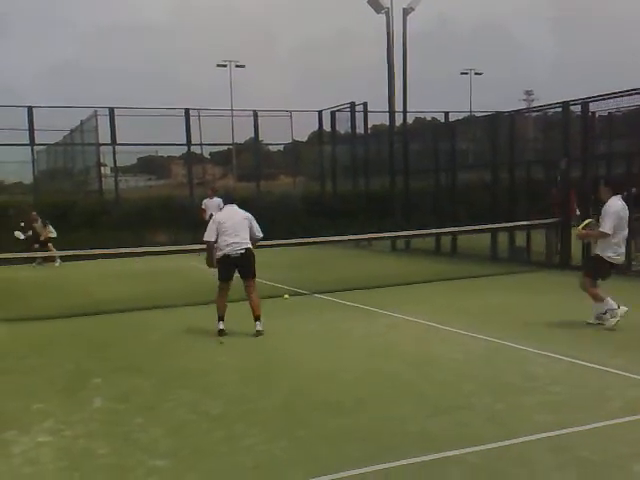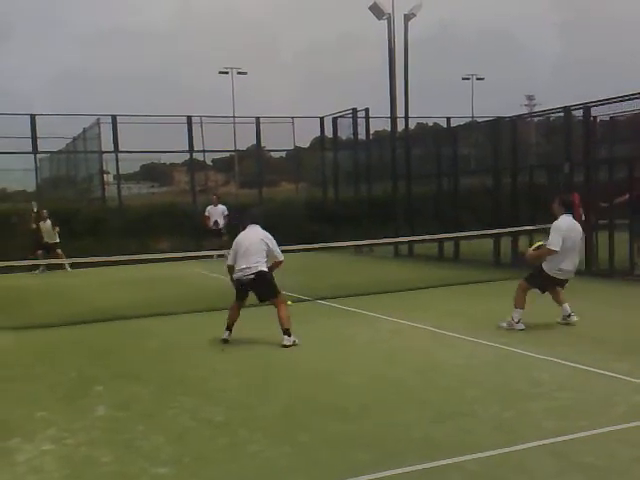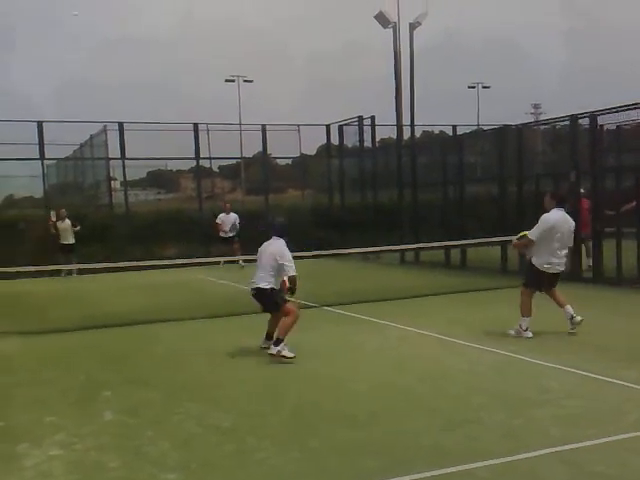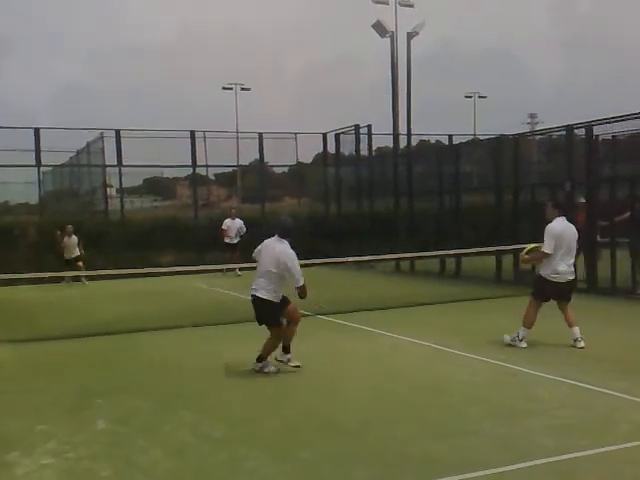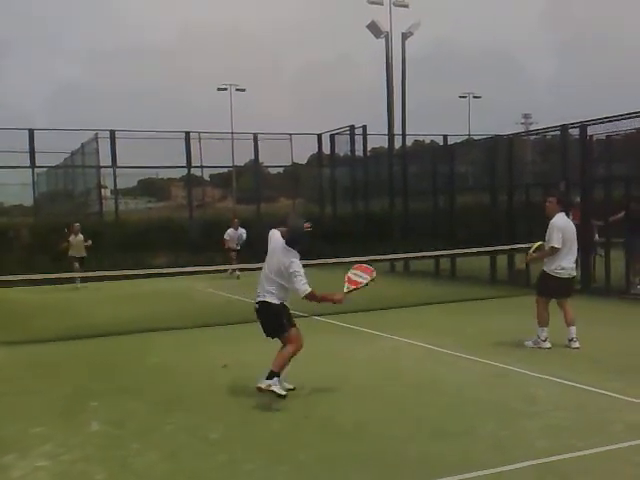
dt=0.3s
person 1, frame 1
left shoulder: (217, 217)
right shoulder: (246, 215)
left elbow: (209, 241)
right elbow: (258, 237)
left wrist: (210, 258)
left hip: (225, 255)
right hip: (244, 253)
left knee: (223, 290)
right knee: (251, 289)
left ankle: (221, 324)
right ankle: (258, 324)
person 1, frame 2
left shoulder: (238, 238)
right shoulder: (265, 236)
left elbow: (230, 264)
right elbow: (279, 260)
left wrist: (234, 279)
right wrist: (268, 271)
left hip: (240, 276)
right hip: (258, 274)
left knee: (238, 303)
right knee: (280, 303)
left ankle: (227, 333)
right ankle: (287, 337)
person 1, frame 3
left shoulder: (264, 247)
right shoulder: (282, 250)
right elbow: (292, 276)
left wrist: (281, 282)
right wrist: (292, 289)
left hip: (257, 288)
right hip: (265, 289)
left knee: (279, 312)
right knee: (293, 312)
left ankle: (268, 341)
right ankle: (276, 346)
person 1, frame 4
left shoulder: (266, 244)
right shoulder: (288, 255)
left elbow: (255, 256)
right elbow: (299, 285)
right wrist: (303, 294)
left hip: (270, 295)
right hip: (266, 298)
left knee: (295, 315)
right knee: (277, 331)
left ankle: (285, 354)
right ankle: (260, 362)
person 1, frame 5
left shoulder: (276, 243)
right shoulder: (293, 265)
left elbow: (275, 231)
right elbow: (307, 294)
left wrist: (291, 229)
right wrist: (333, 298)
left hip: (264, 303)
right hip: (272, 305)
left knee: (289, 343)
right knee: (295, 343)
left ankle: (274, 380)
right ankle: (270, 380)
person 2, frame 1
left shoulder: (611, 206)
right shoulder: (620, 204)
left elbow: (605, 233)
left wrist: (586, 234)
right wrist: (592, 234)
left hip: (606, 254)
right hip: (613, 254)
left knee: (585, 284)
right knee: (590, 281)
left ankle: (615, 309)
right ankle: (602, 314)
person 2, frame 2
left shoulder: (559, 224)
right shoulder: (577, 226)
left elbow: (551, 250)
left wrist: (534, 254)
left hip: (552, 269)
right hip: (567, 269)
left knee: (522, 287)
right knee: (552, 288)
left ankle: (516, 322)
right ankle: (569, 315)
person 2, frame 3
left shoulder: (547, 218)
right shoulder: (570, 221)
left elbow: (530, 239)
right elbow: (568, 245)
left wrist: (517, 244)
left hip: (541, 264)
right hip: (558, 265)
left knee: (526, 293)
right knee: (551, 290)
left ankle: (523, 328)
right ankle: (573, 317)
person 2, frame 4
left shoulder: (552, 227)
right shoulder: (572, 229)
left elbow: (546, 252)
left wrist: (528, 259)
left hip: (550, 275)
right hip: (568, 276)
left knee: (534, 305)
right knee: (565, 306)
left ankle: (519, 338)
right ankle: (578, 339)
person 2, frame 5
left shoulder: (555, 222)
right shoulder: (569, 223)
left elbow: (554, 248)
left wrist: (536, 257)
right wrist: (542, 253)
left hip: (553, 271)
right hip: (568, 271)
left knee: (541, 302)
right knee: (564, 303)
left ankle: (542, 339)
right ankle: (573, 339)
